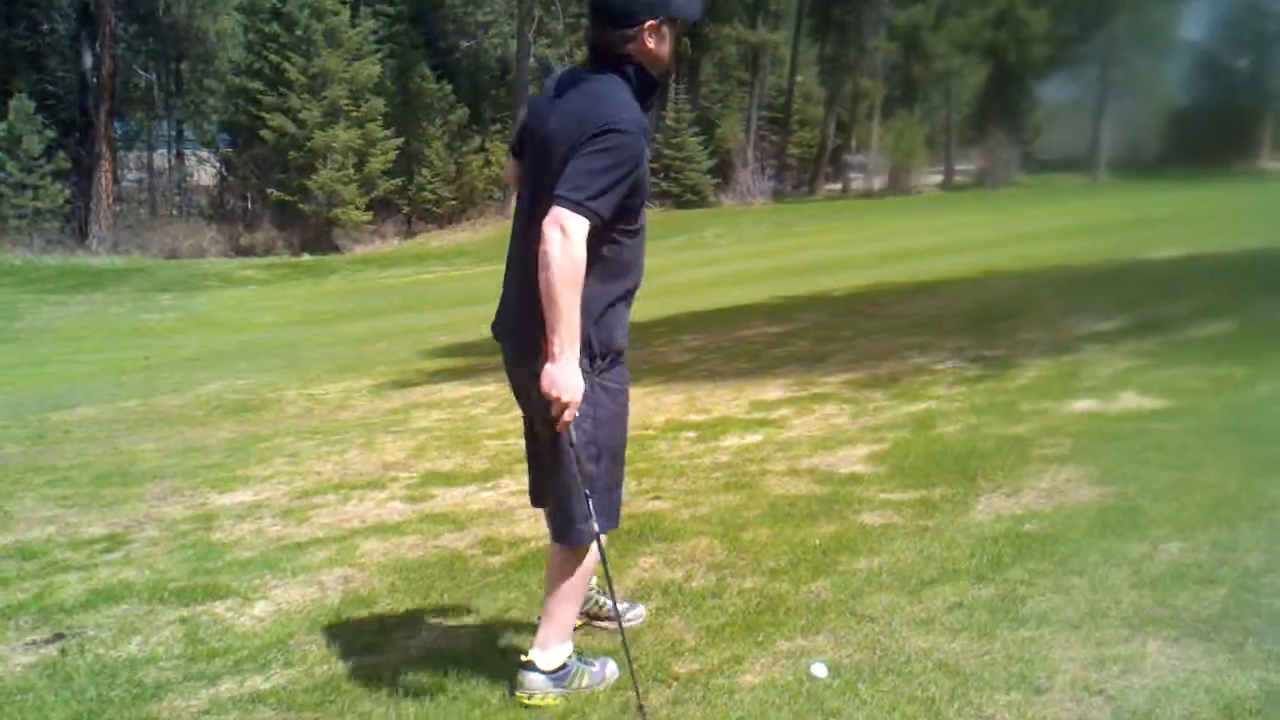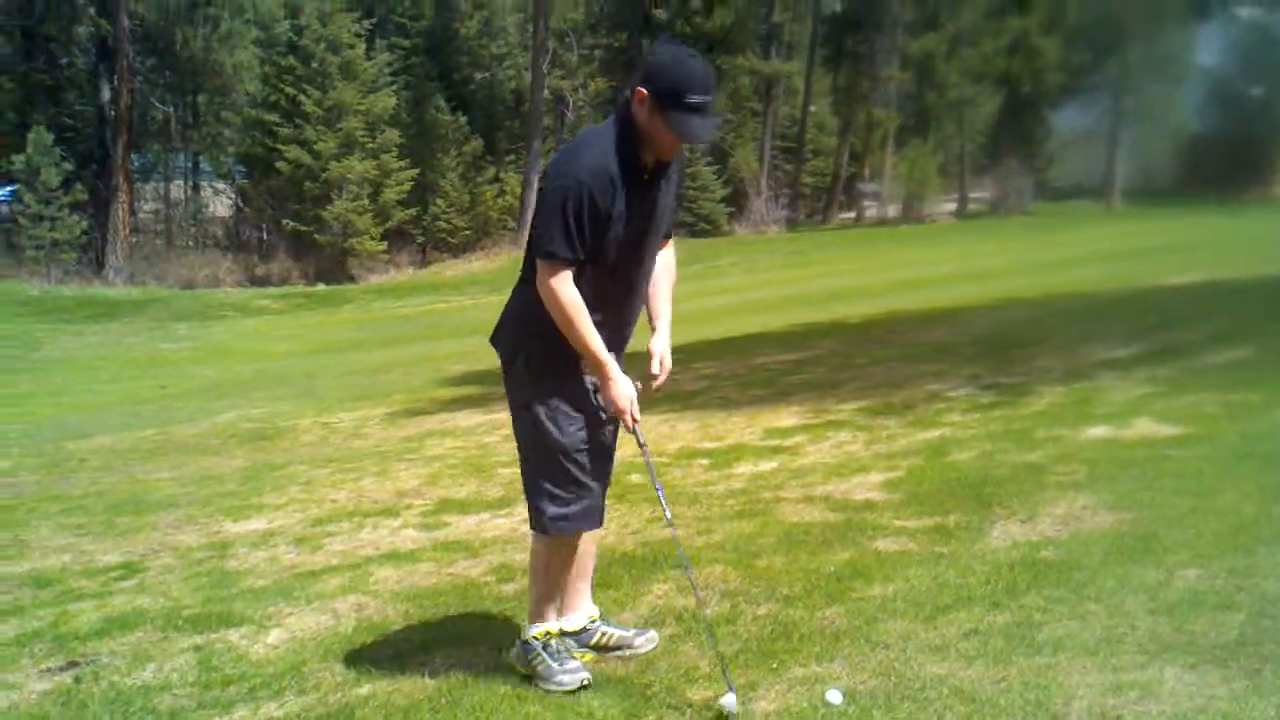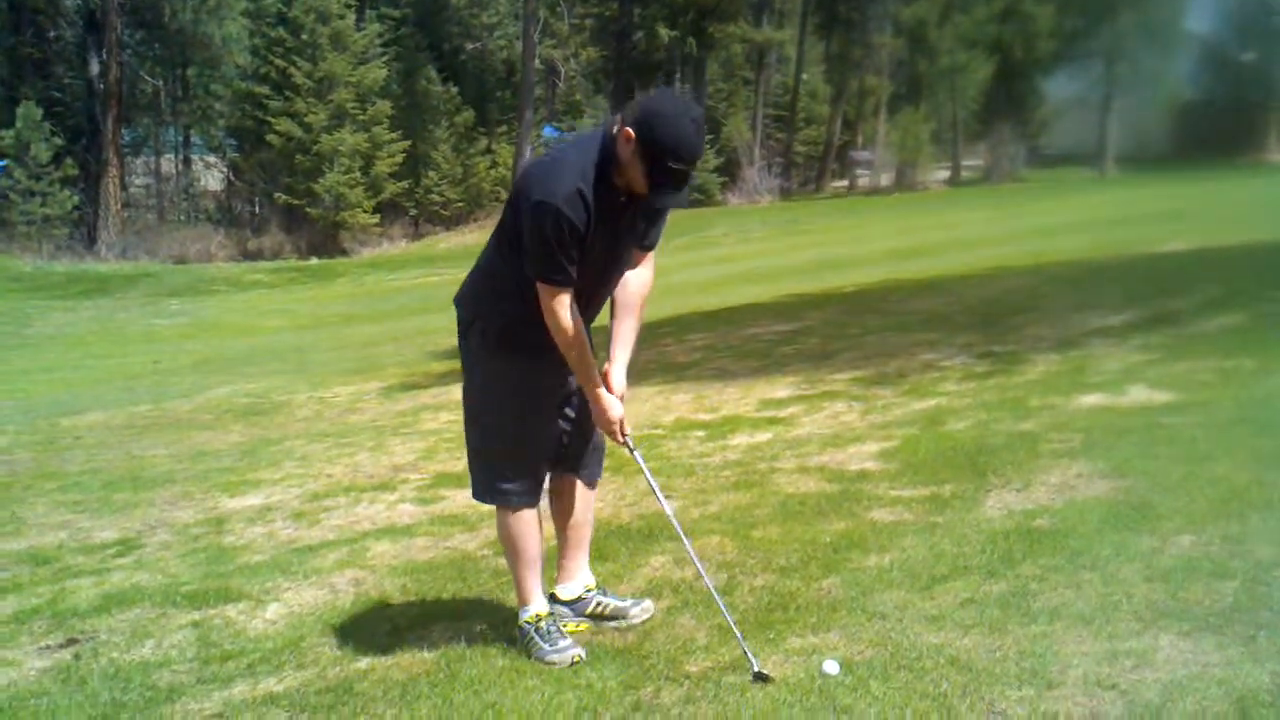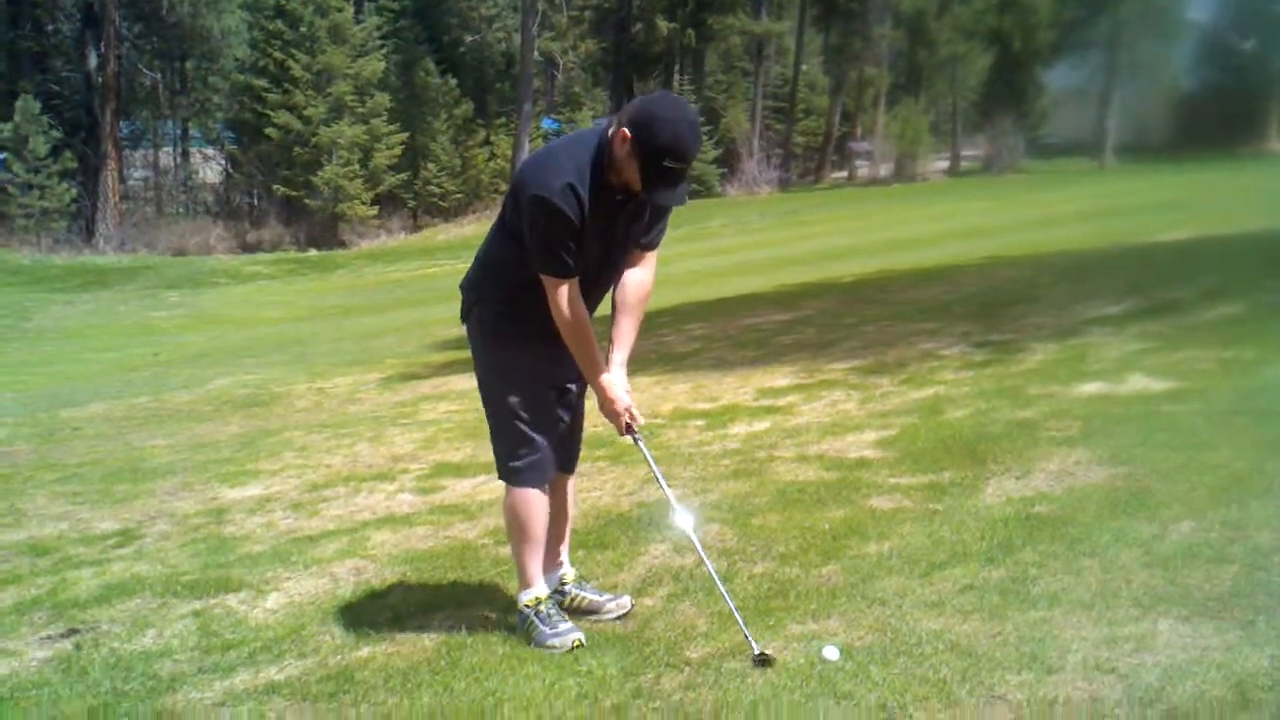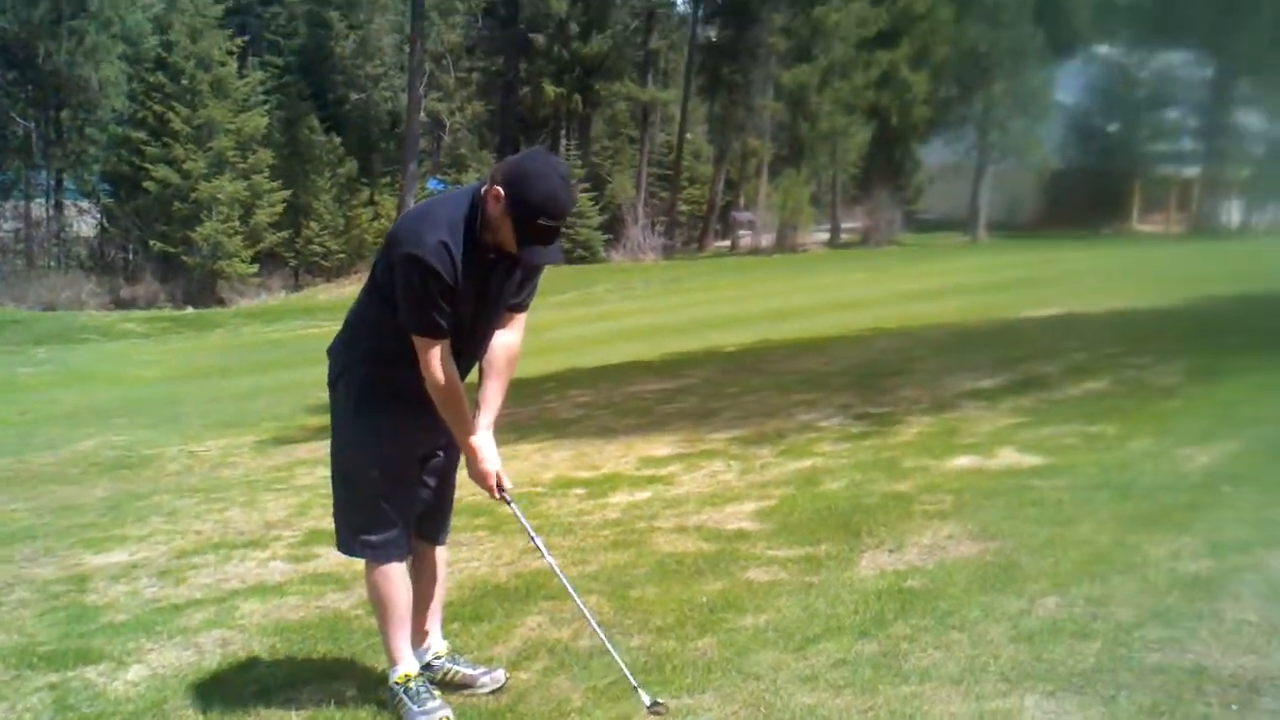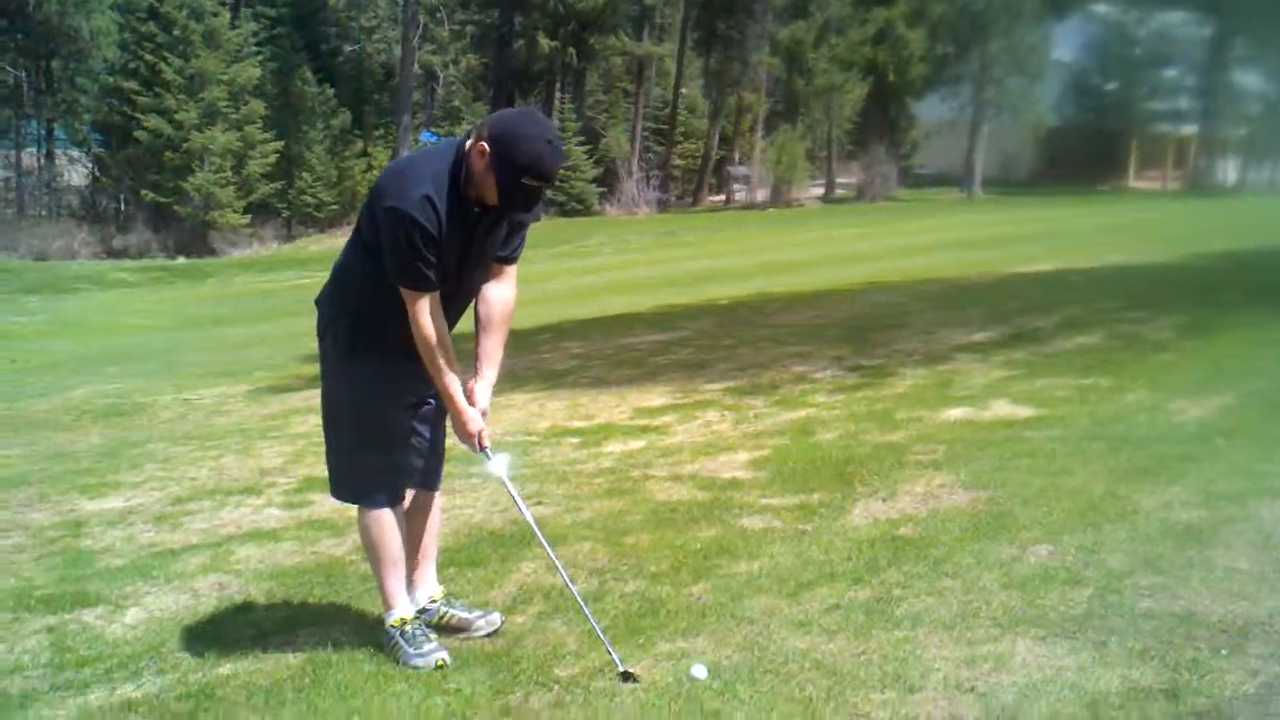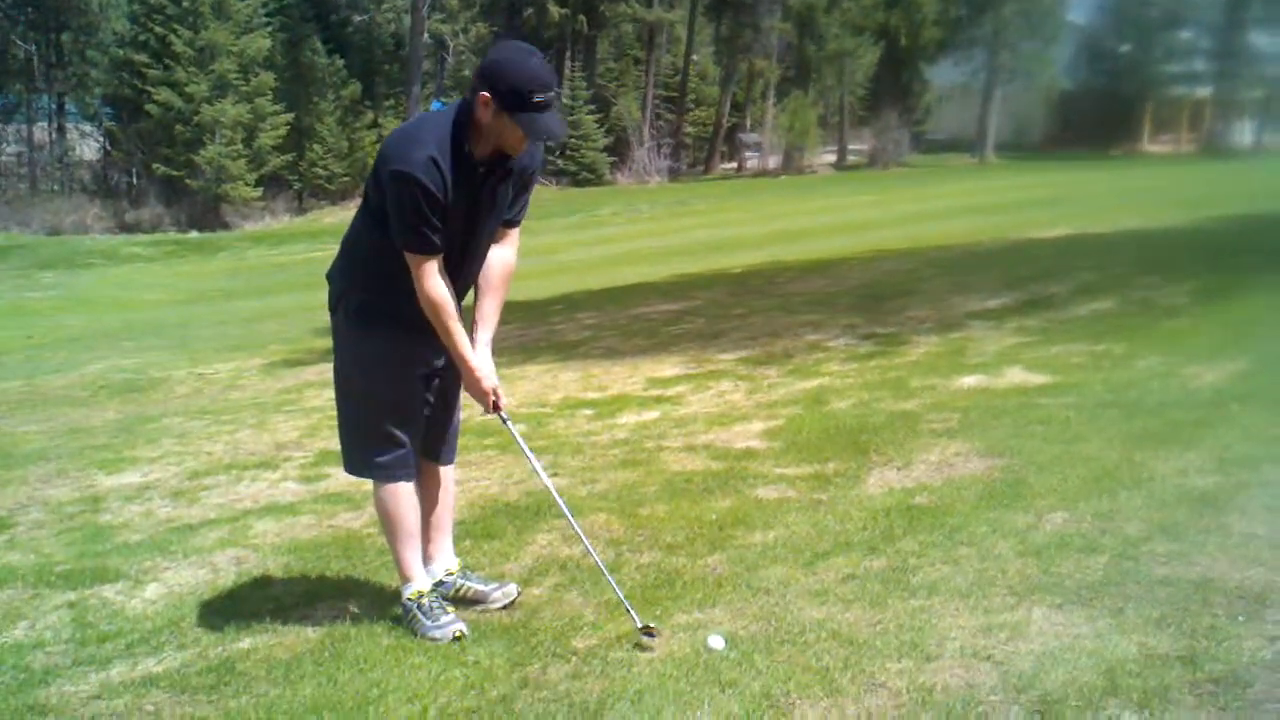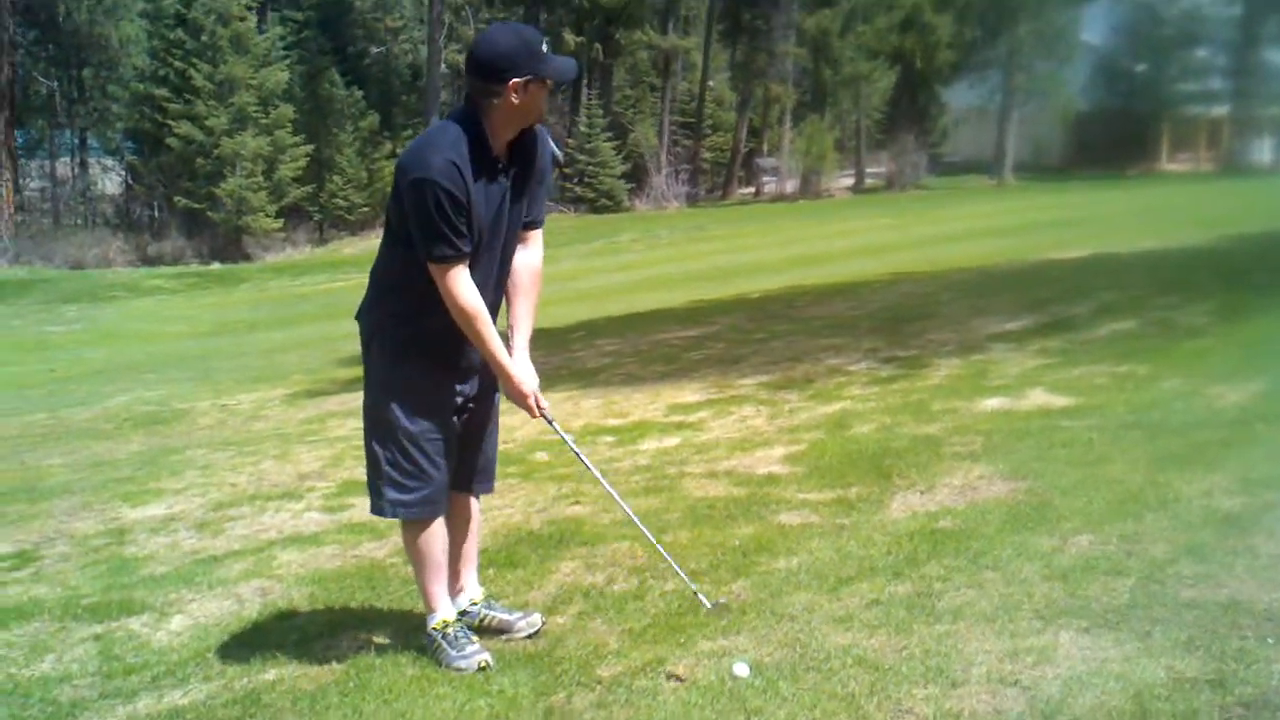
dt=0.5s
person 1, frame 1
left shoulder: (562, 91)
right shoulder: (619, 123)
left elbow: (517, 171)
right elbow: (561, 236)
right wrist: (562, 357)
left hip: (536, 327)
right hip: (577, 340)
left knee: (568, 477)
right knee: (587, 492)
left ankle: (574, 595)
right ankle: (548, 663)
person 1, frame 2
left shoulder: (663, 163)
right shoulder: (584, 170)
left elbow: (660, 247)
right elbow: (553, 281)
left wrist: (661, 332)
right wrist: (609, 374)
left hip: (594, 352)
right hip: (548, 355)
left knee: (585, 491)
right knee: (566, 497)
left ankle: (577, 619)
right ankle: (538, 634)
person 1, frame 3
left shoulder: (655, 171)
right shoulder: (559, 189)
left elbow: (638, 265)
right elbow: (555, 303)
left wrist: (618, 364)
right wrist: (594, 391)
left hip: (565, 331)
right hip: (505, 334)
left knee: (579, 459)
right knee: (518, 473)
left ankle: (577, 588)
right ankle: (534, 612)
person 1, frame 4
left shoulder: (653, 172)
right shoulder: (555, 185)
left elbow: (639, 264)
right elbow: (562, 296)
left wrist: (618, 363)
right wrist: (601, 383)
left hip: (564, 324)
right hip: (507, 321)
left knee: (560, 457)
right knee: (530, 457)
left ankle: (558, 579)
right ankle: (533, 599)
person 1, frame 5
left shoulder: (526, 234)
right shoulder: (430, 242)
left elbow: (508, 327)
right elbow: (433, 359)
left wrist: (485, 426)
right wrist: (470, 445)
left hip: (436, 393)
right hip: (376, 391)
left knee: (431, 526)
right knee: (387, 531)
left ankle: (431, 651)
right ankle: (403, 673)
person 1, frame 6
left shoulder: (513, 186)
right shoulder: (413, 196)
left elbow: (499, 280)
right elbow: (421, 311)
left wrist: (485, 379)
right wrist: (456, 401)
left hip: (425, 341)
right hip: (363, 341)
left knee: (423, 471)
right knee: (380, 479)
left ankle: (426, 596)
right ankle: (399, 617)
person 1, frame 7
left shoulder: (520, 155)
right shoulder: (417, 159)
left elbow: (502, 244)
right elbow: (425, 274)
left wrist: (482, 344)
right wrist: (468, 363)
left hip: (437, 312)
right hip: (377, 314)
left knee: (437, 445)
right knee: (394, 451)
left ankle: (442, 569)
right ankle: (415, 589)
person 1, frame 8
left shoulder: (531, 151)
right shoulder: (436, 165)
left elbow: (527, 247)
right elbow: (453, 282)
left wrist: (521, 351)
right wrist: (506, 370)
left hip: (471, 344)
right hip: (411, 349)
left knee: (467, 477)
right knee: (421, 484)
left ankle: (468, 598)
right ankle: (440, 620)
